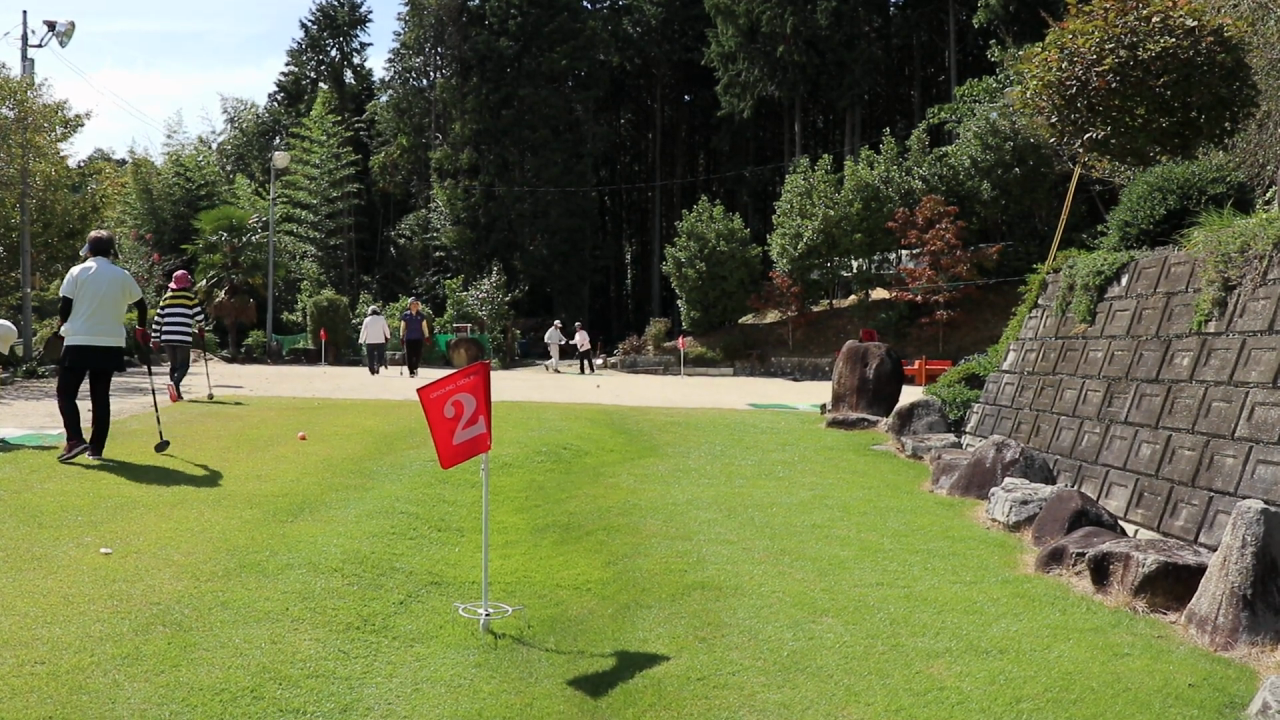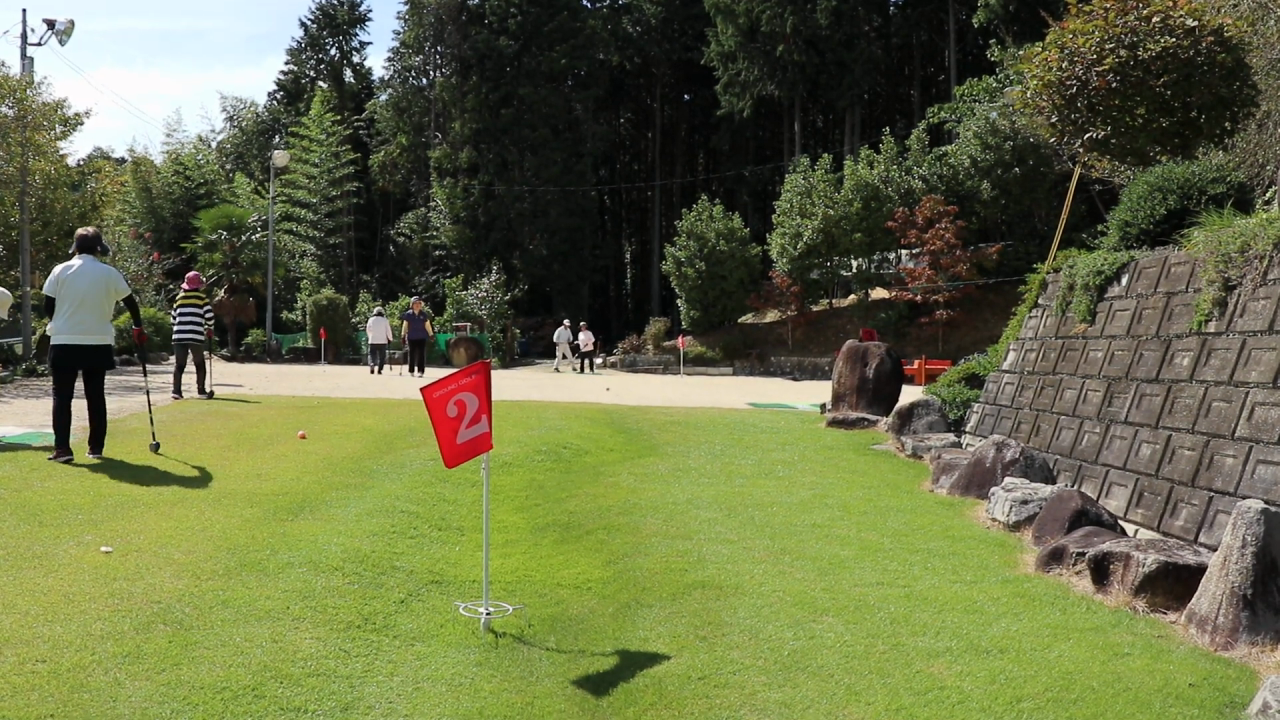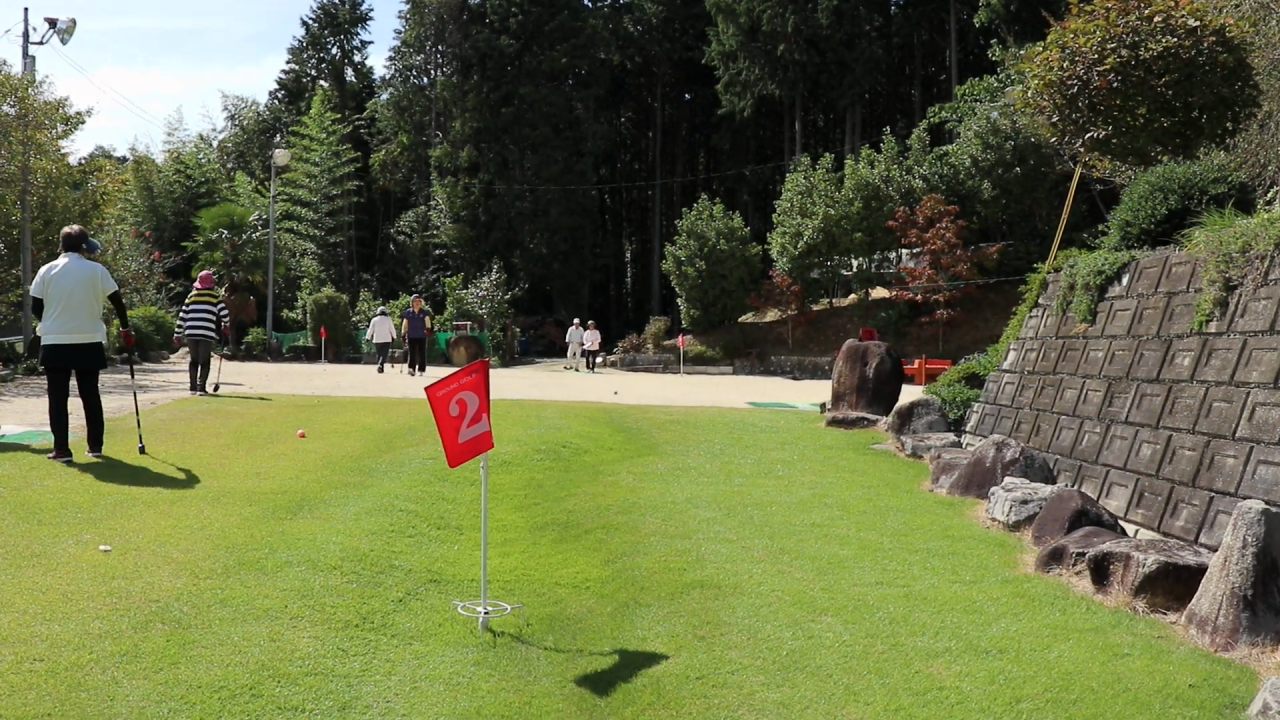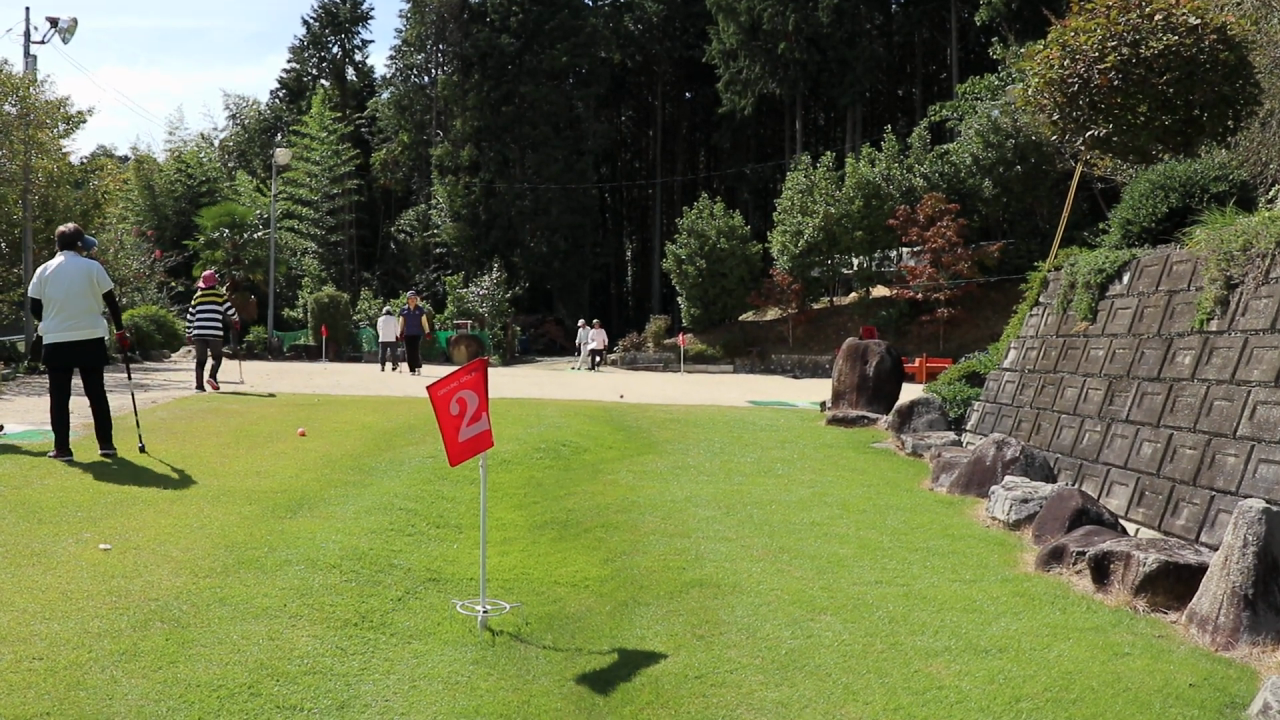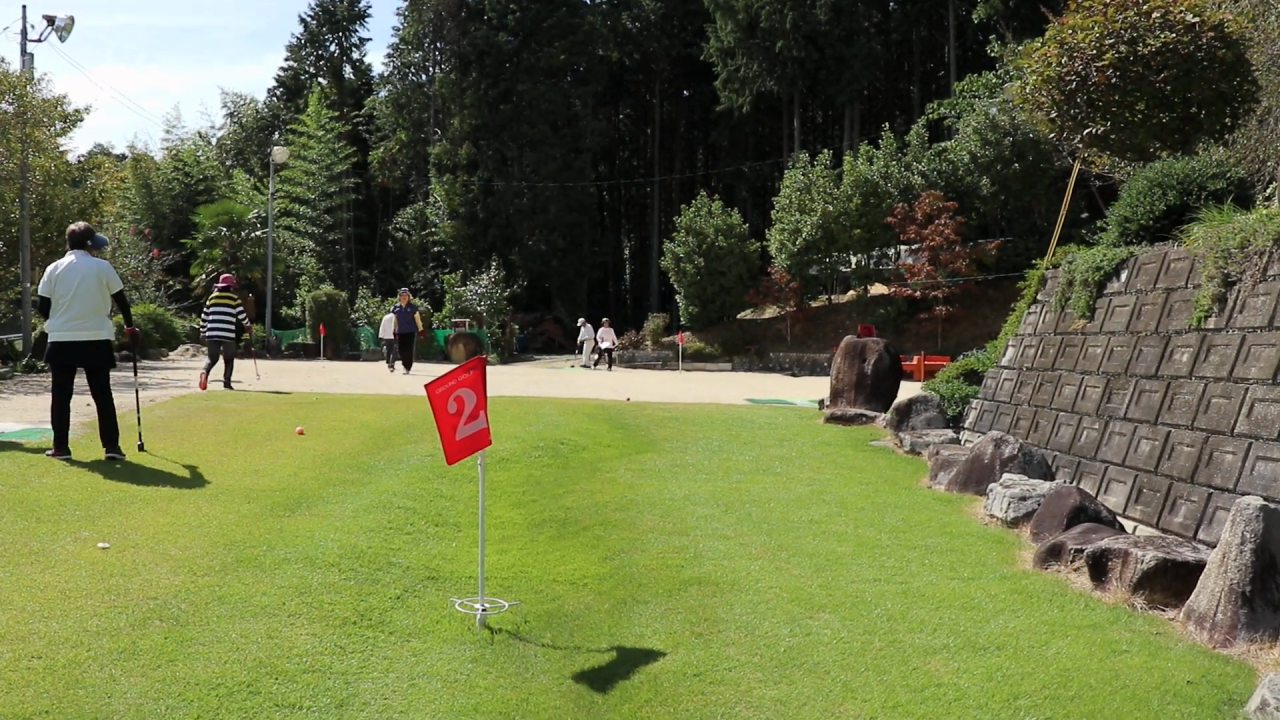
dt=0.4s
person 1, frame 1
left shoulder: (77, 272)
right shoulder: (123, 276)
left elbow: (65, 308)
right elbow: (141, 306)
left wrist: (64, 325)
right wrist: (142, 329)
left hip: (79, 343)
right hip: (110, 345)
left knee: (66, 394)
right knee: (101, 397)
left ankle: (76, 440)
right ankle: (96, 447)
person 1, frame 2
left shoulder: (61, 270)
right shoulder: (110, 273)
left elbow: (48, 306)
right elbow: (130, 303)
right wrist: (138, 328)
left hip: (64, 342)
right hip: (98, 343)
left knee: (62, 397)
right knee: (96, 397)
left ankle: (62, 449)
right ankle: (96, 447)
person 1, frame 3
left shoulder: (47, 270)
right shoulder: (96, 270)
left elbow: (36, 308)
right elbow: (117, 302)
right wrist: (125, 330)
left hip: (55, 342)
right hip: (89, 342)
left knee: (58, 397)
right knee: (91, 395)
left ankle: (62, 449)
right ankle: (95, 445)
person 1, frame 4
left shoulder: (44, 270)
right shoulder: (93, 267)
left elbow: (35, 309)
right elbow: (111, 302)
right wrist: (120, 331)
left hip: (56, 341)
right hip: (90, 339)
left knee: (59, 396)
right knee: (97, 392)
left ankle: (62, 448)
right ankle: (105, 443)
person 1, frame 5
left shoulder: (54, 269)
right shoulder: (103, 267)
left elbow: (43, 307)
right elbow: (121, 300)
right wrist: (130, 328)
left hip: (61, 340)
right hip: (96, 339)
left knee: (61, 395)
right knee: (102, 395)
left ankle: (60, 447)
right ankle: (111, 446)
